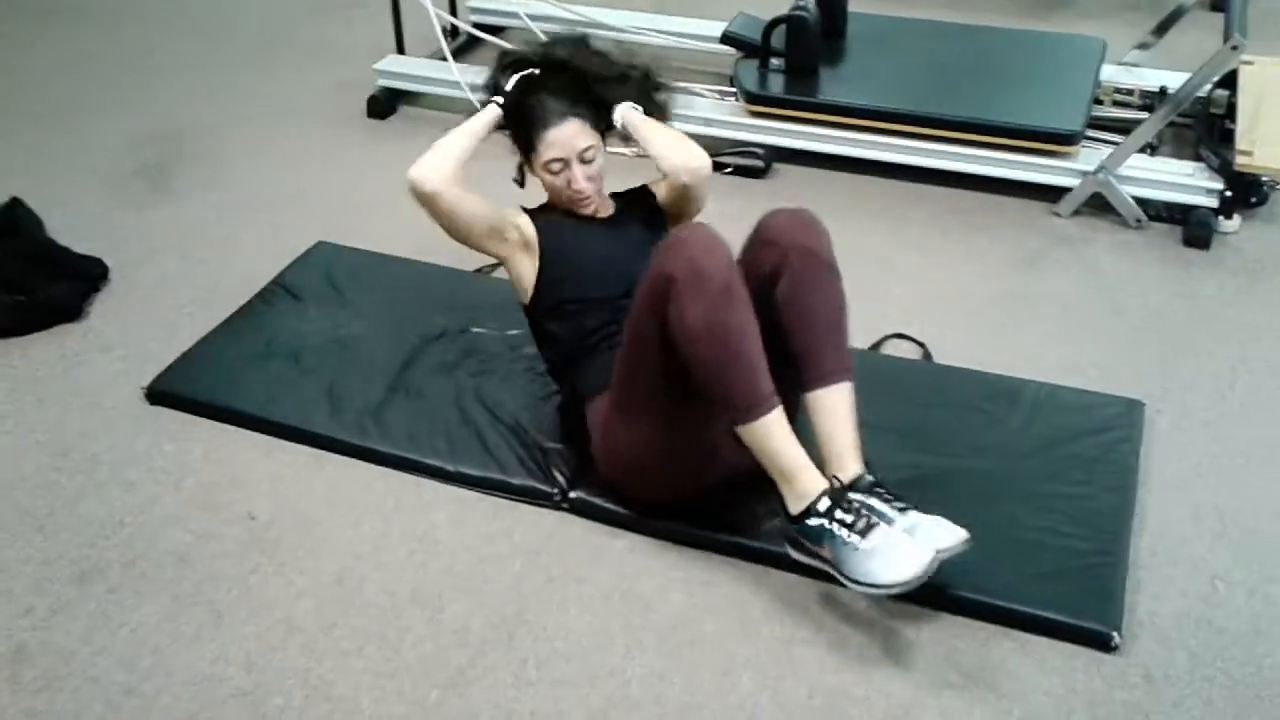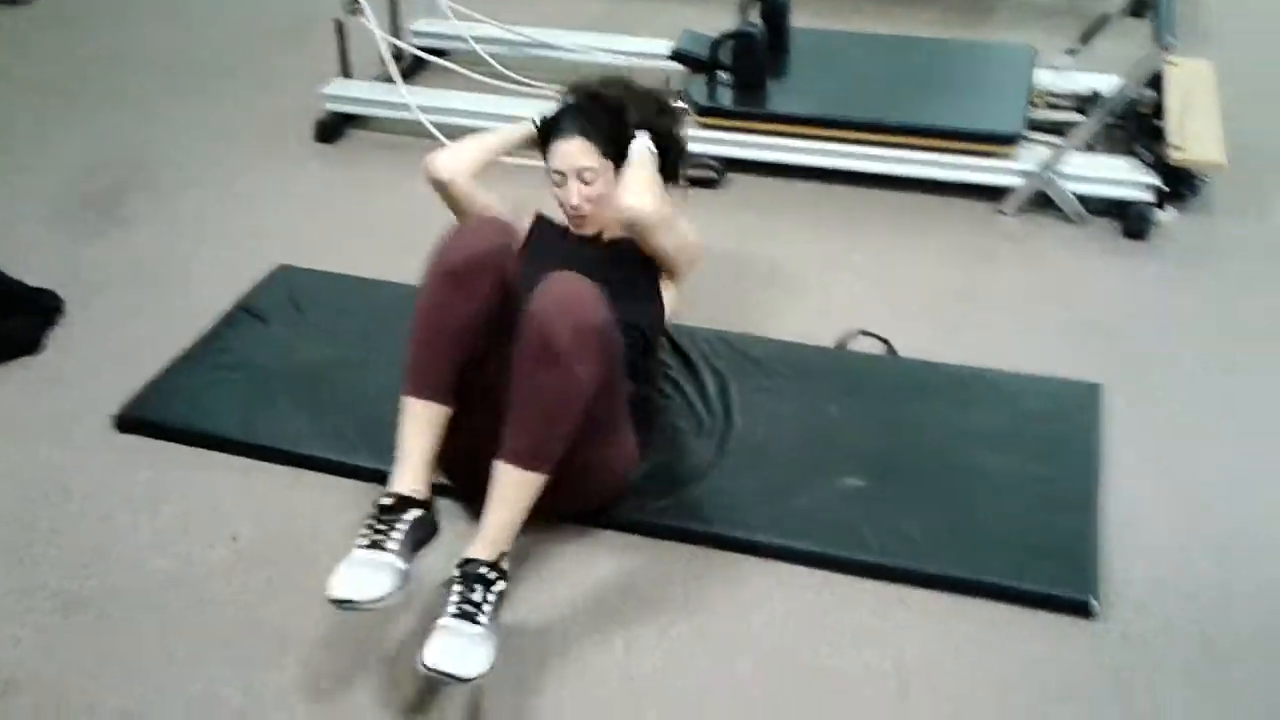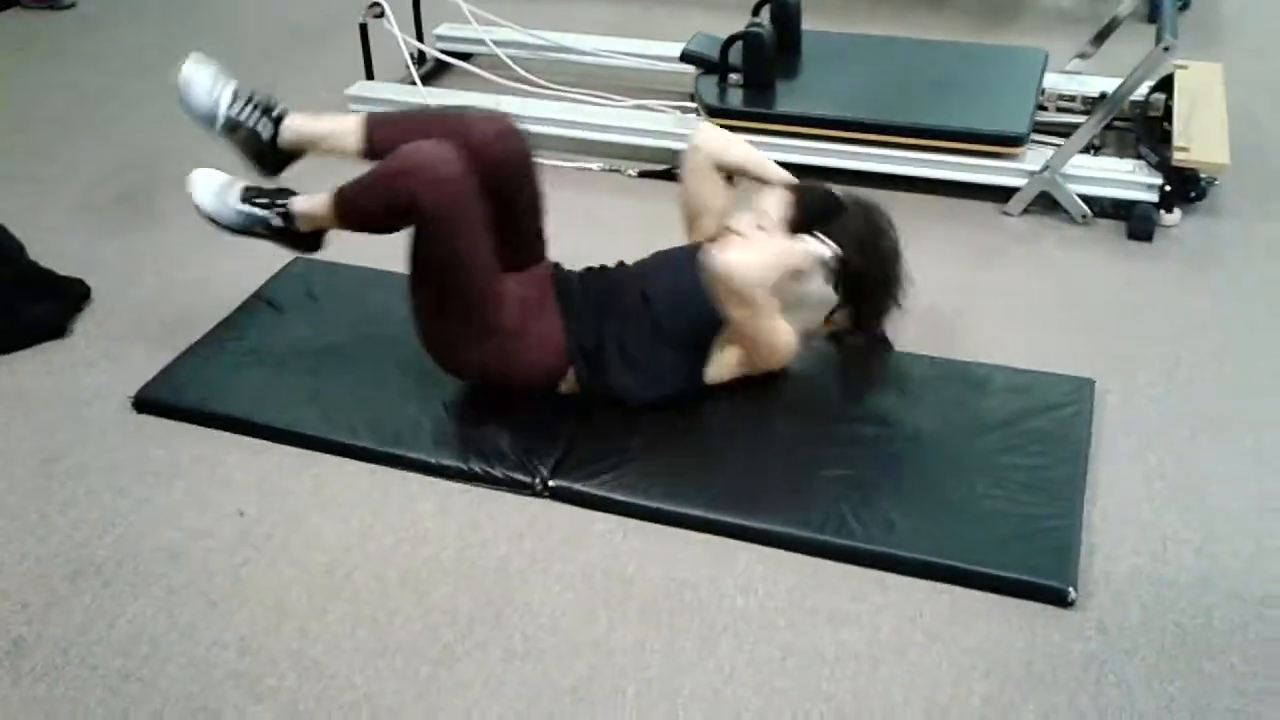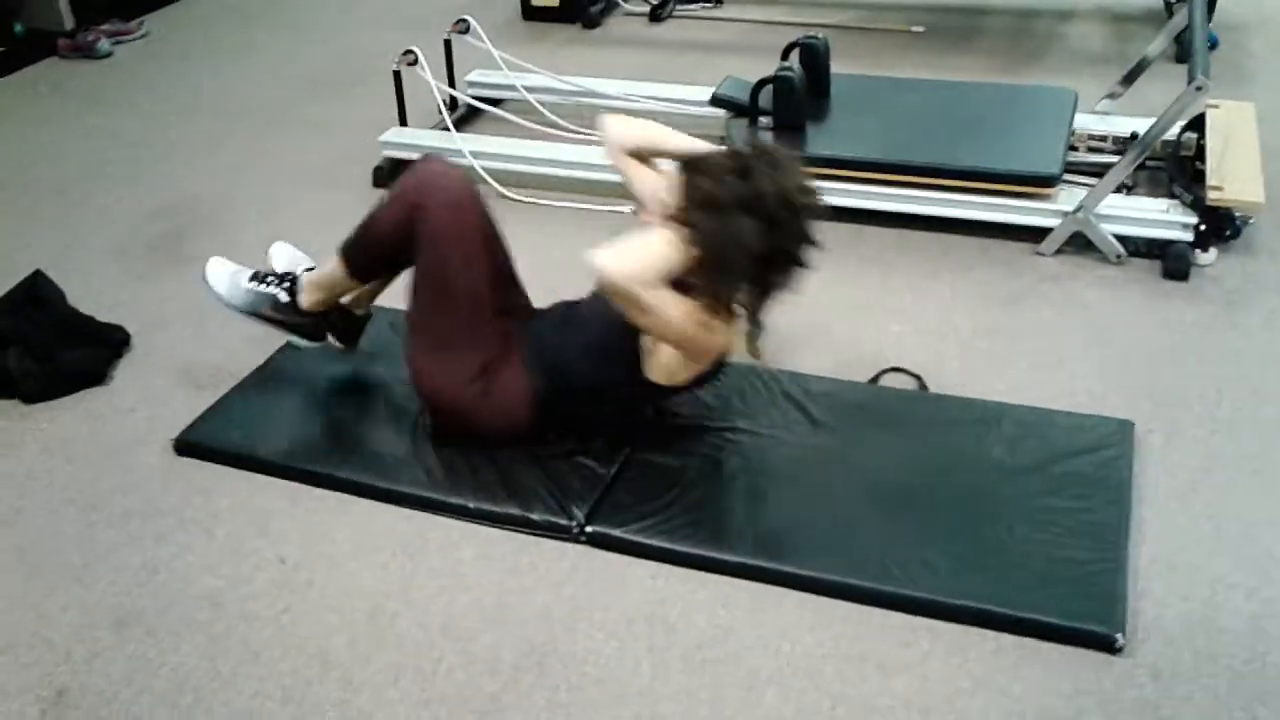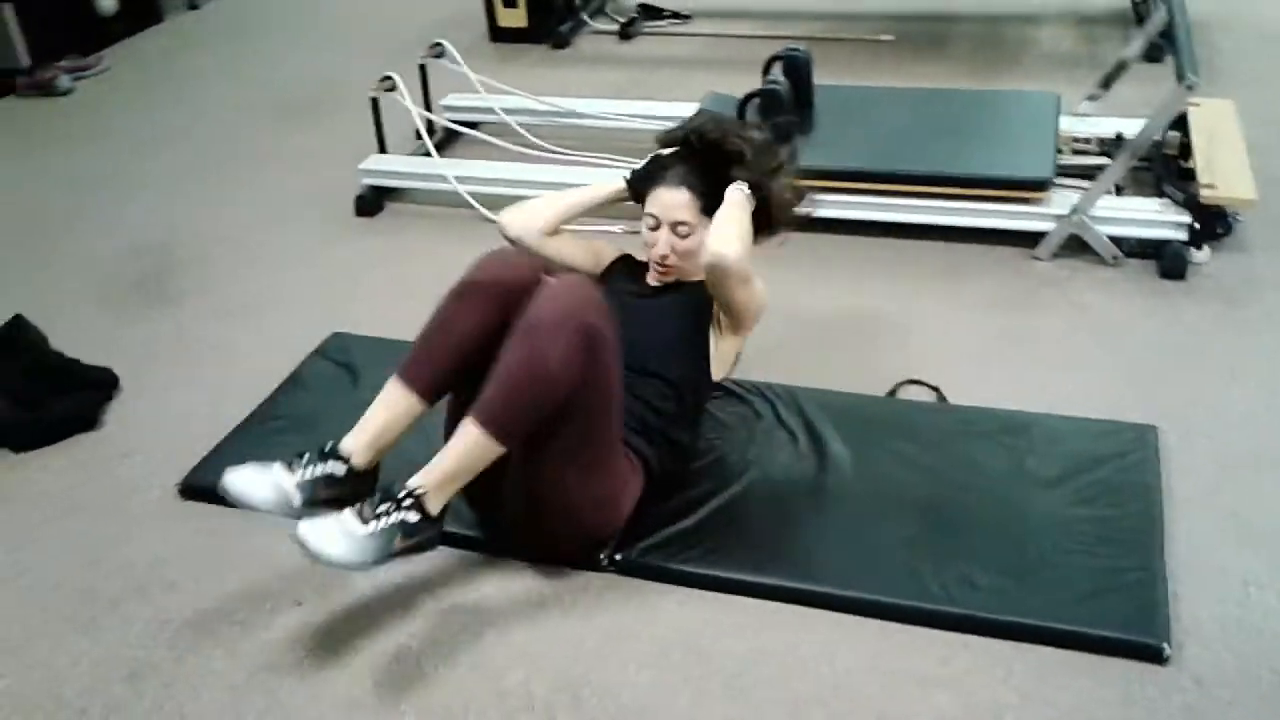
dt=1s
person 1, frame 1
left shoulder: (655, 209)
right shoulder: (525, 236)
left elbow: (694, 171)
right elbow: (429, 181)
left wrist: (624, 111)
right wrist: (496, 111)
left hip: (740, 421)
right hip: (654, 446)
left knee: (790, 234)
right knee: (695, 256)
left ankle: (850, 485)
right ankle: (812, 506)
person 1, frame 2
left shoulder: (666, 250)
right shoulder: (531, 234)
left elbow: (639, 208)
right elbow: (446, 170)
left wrist: (644, 146)
right wrist: (537, 129)
left hip: (581, 460)
right hip: (483, 430)
left knee: (565, 302)
right knee: (470, 249)
left ankle: (484, 567)
right ankle: (404, 504)
person 1, frame 3
left shoulder: (764, 344)
right shoulder: (717, 253)
left elbow: (737, 266)
right elbow: (706, 145)
left wrist: (801, 255)
right wrist: (793, 185)
left hip: (510, 343)
right hip: (539, 290)
left knee: (428, 168)
right knee: (492, 137)
left ankle: (295, 220)
right ankle: (275, 133)
person 1, frame 4
left shoulder: (704, 333)
right shoulder: (690, 266)
left elbow: (607, 268)
right elbow: (613, 130)
left wrist: (687, 228)
right wrist: (706, 154)
left hip: (482, 392)
right hip: (517, 343)
left knee: (435, 190)
right knee: (436, 176)
left ankle: (308, 307)
right ankle: (345, 306)
person 1, frame 5
left shoulder: (727, 305)
right shoulder: (618, 267)
left elbow: (727, 255)
right elbow: (521, 226)
left wrist: (741, 184)
right wrist: (627, 185)
left hip: (575, 504)
right hip: (501, 462)
left knee: (572, 302)
right knee: (508, 273)
left ankle: (417, 507)
right ankle: (343, 466)
